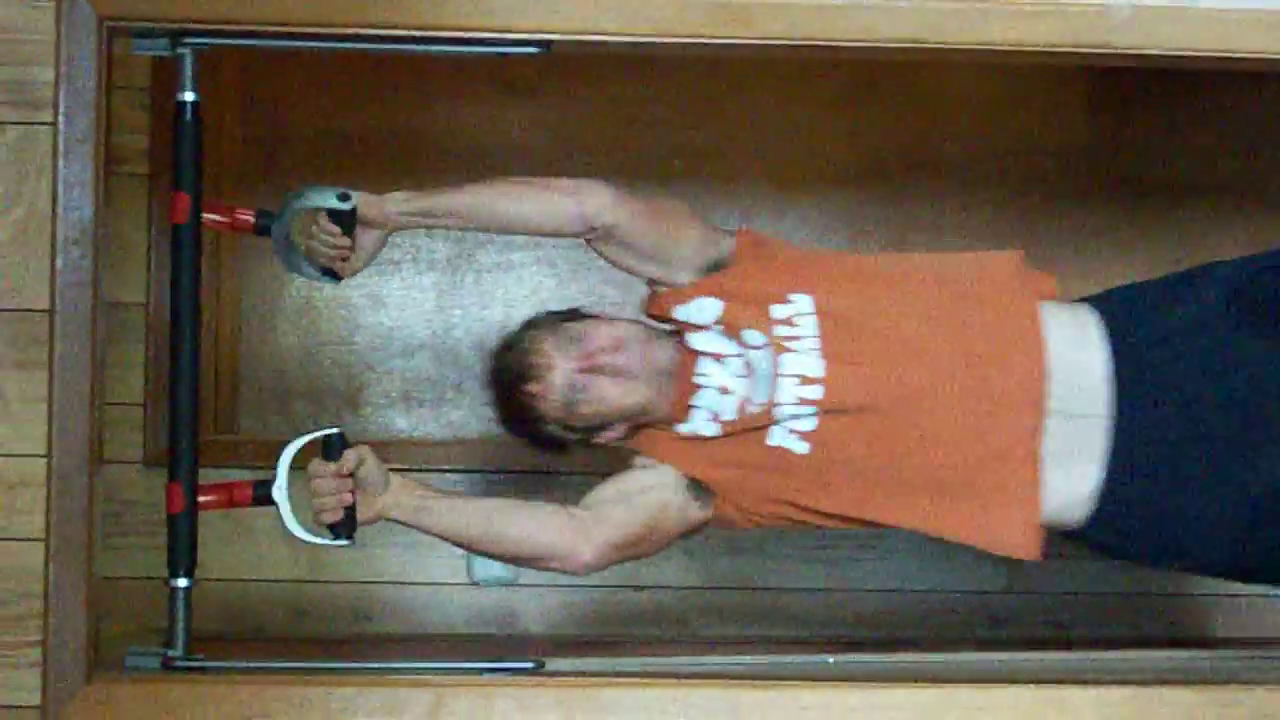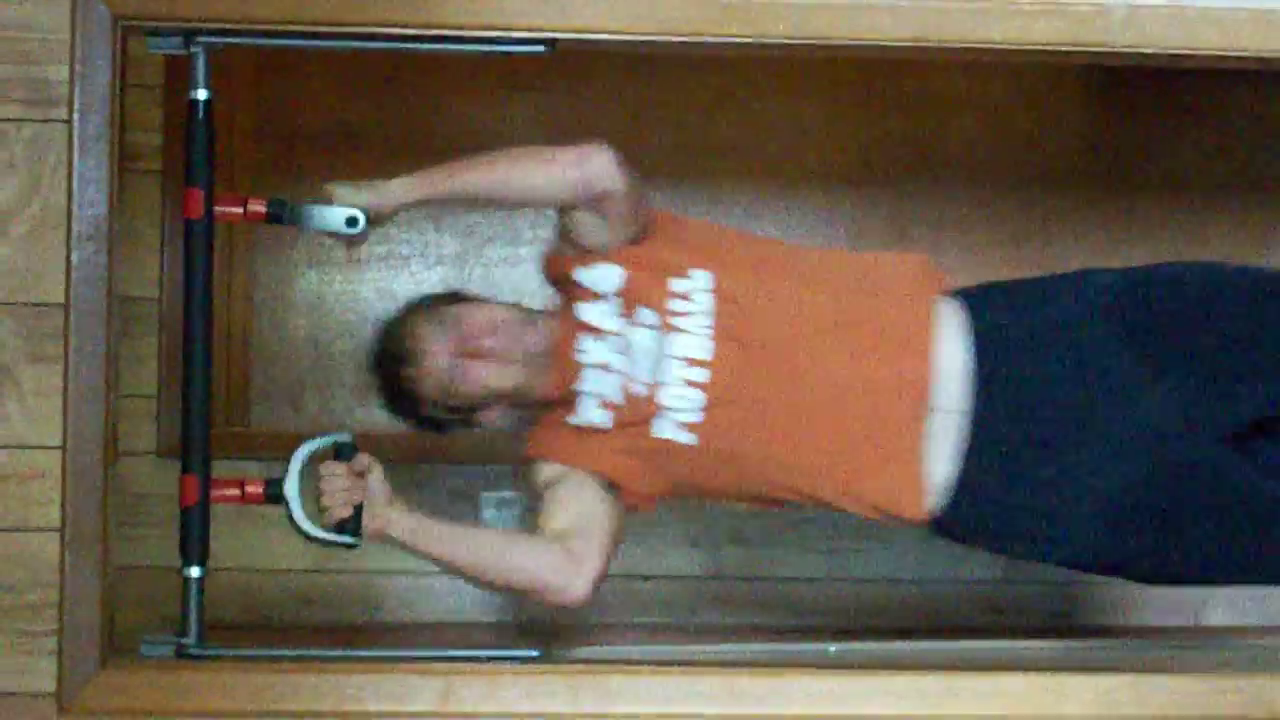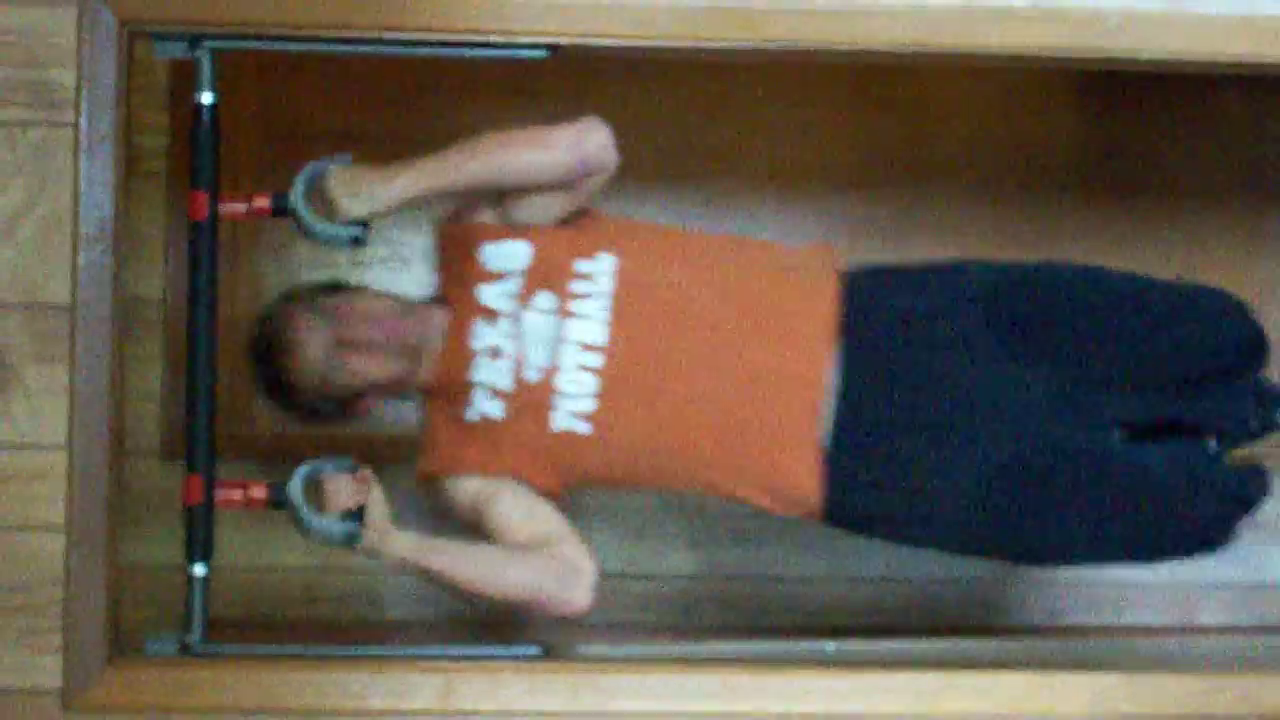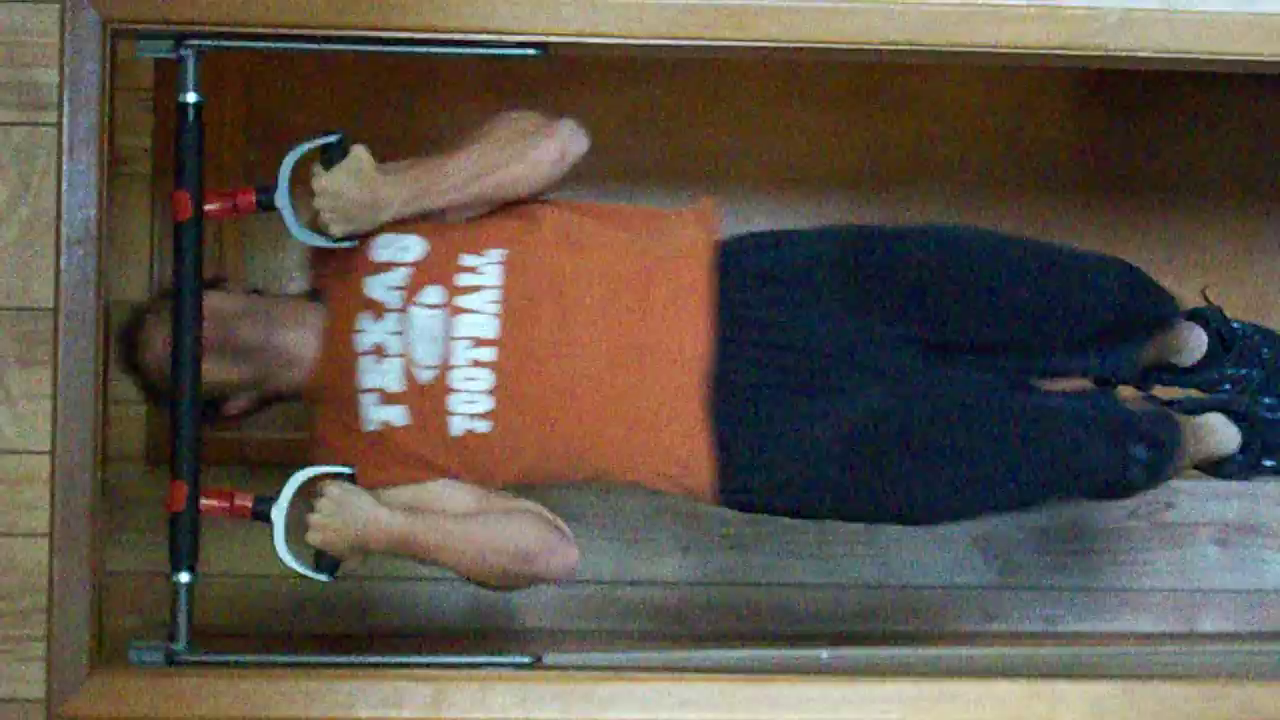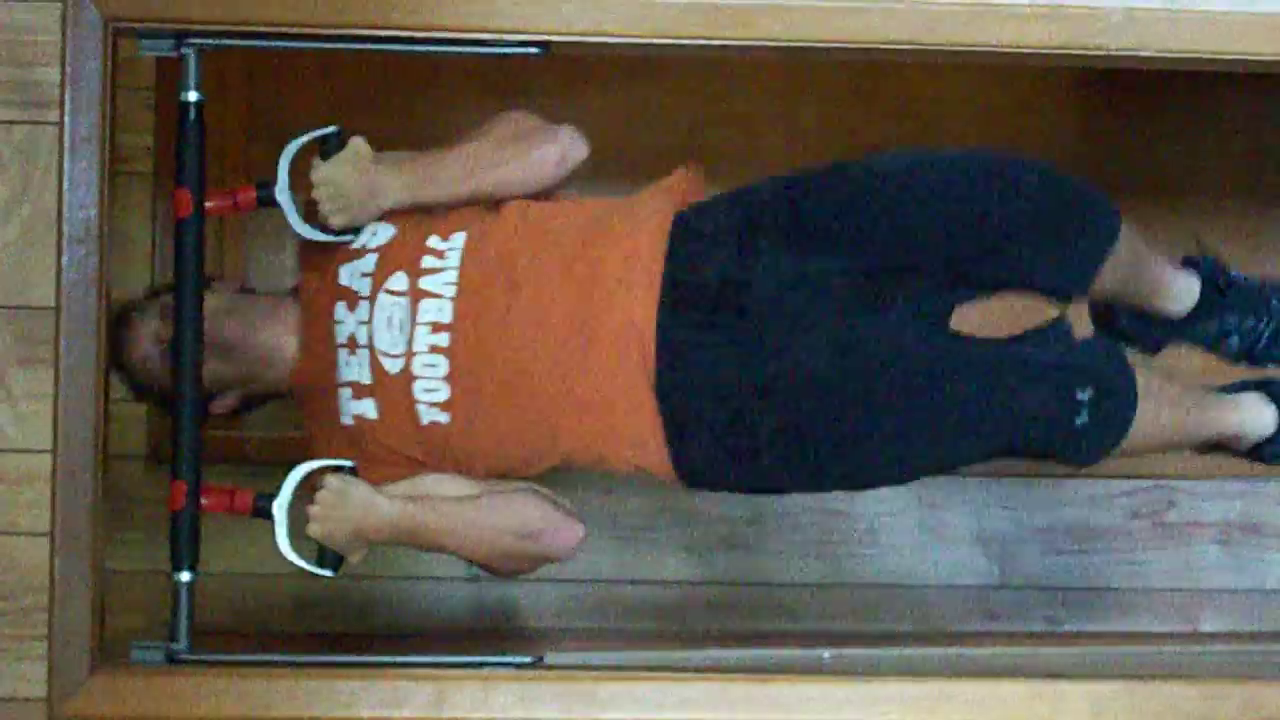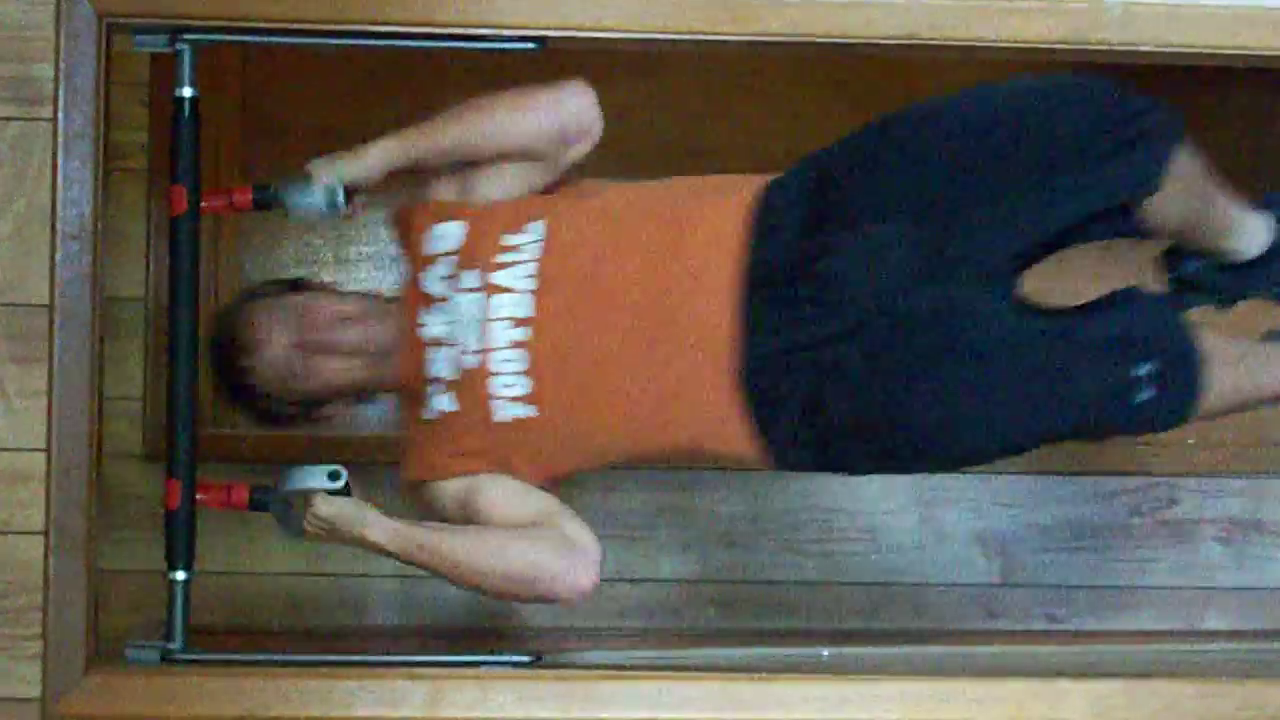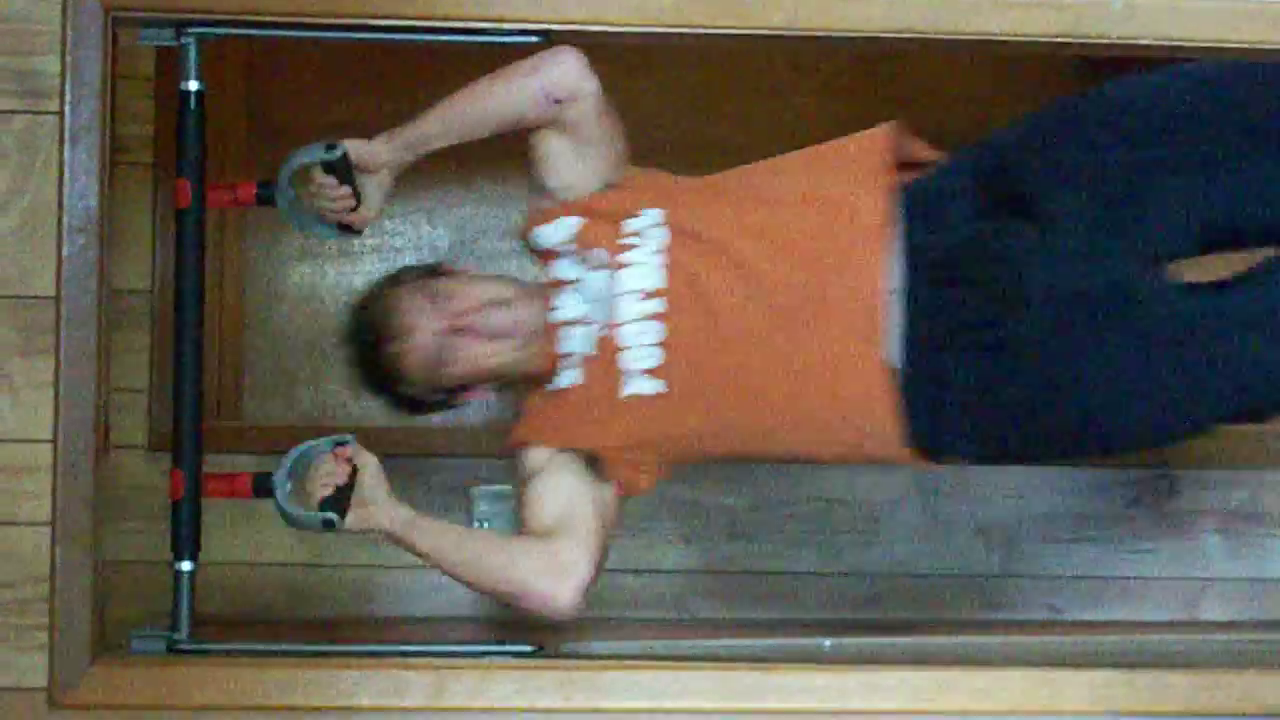
dt=0.2s
person 1, frame 1
left shoulder: (699, 276)
right shoulder: (686, 463)
left elbow: (597, 203)
right elbow: (581, 539)
left wrist: (396, 205)
right wrist: (395, 500)
left hip: (1081, 338)
person 1, frame 2
left shoulder: (590, 254)
right shoulder: (579, 453)
left elbow: (597, 168)
right elbow: (571, 574)
left wrist: (395, 190)
right wrist: (394, 522)
left hip: (961, 331)
right hip: (985, 482)
person 1, frame 3
left shoulder: (476, 236)
right shoulder: (471, 457)
left elbow: (591, 146)
right elbow: (567, 585)
left wrist: (398, 184)
right wrist: (388, 539)
left hip: (847, 313)
right hip: (858, 464)
left knee: (1197, 329)
right knee: (1181, 504)
person 1, frame 4
left shoulder: (350, 235)
right shoulder: (368, 450)
left elbow: (551, 139)
right elbow: (547, 550)
left wrist: (394, 197)
right wrist: (382, 532)
left hip: (738, 281)
right hip: (747, 437)
left knee: (1077, 296)
right knee: (1064, 443)
person 1, frame 5
left shoulder: (354, 221)
right shoulder: (361, 454)
left elbow: (559, 145)
right elbow: (554, 527)
left wrist: (390, 181)
right wrist: (374, 520)
left hip: (714, 251)
right hip: (727, 413)
left knee: (1032, 203)
right knee: (1042, 395)
left ankle: (1179, 300)
person 1, frame 6
left shoulder: (442, 221)
right shoulder: (451, 457)
left elbow: (572, 108)
right elbow: (569, 568)
left wrist: (373, 159)
right wrist: (370, 528)
left hip: (799, 226)
right hip: (811, 392)
left knee: (1093, 123)
right knee: (1119, 371)
person 1, frame 7
left shoulder: (568, 222)
right shoulder: (563, 440)
left elbow: (565, 76)
right elbow: (557, 583)
left wrist: (392, 150)
right wrist: (388, 517)
left hip: (935, 228)
